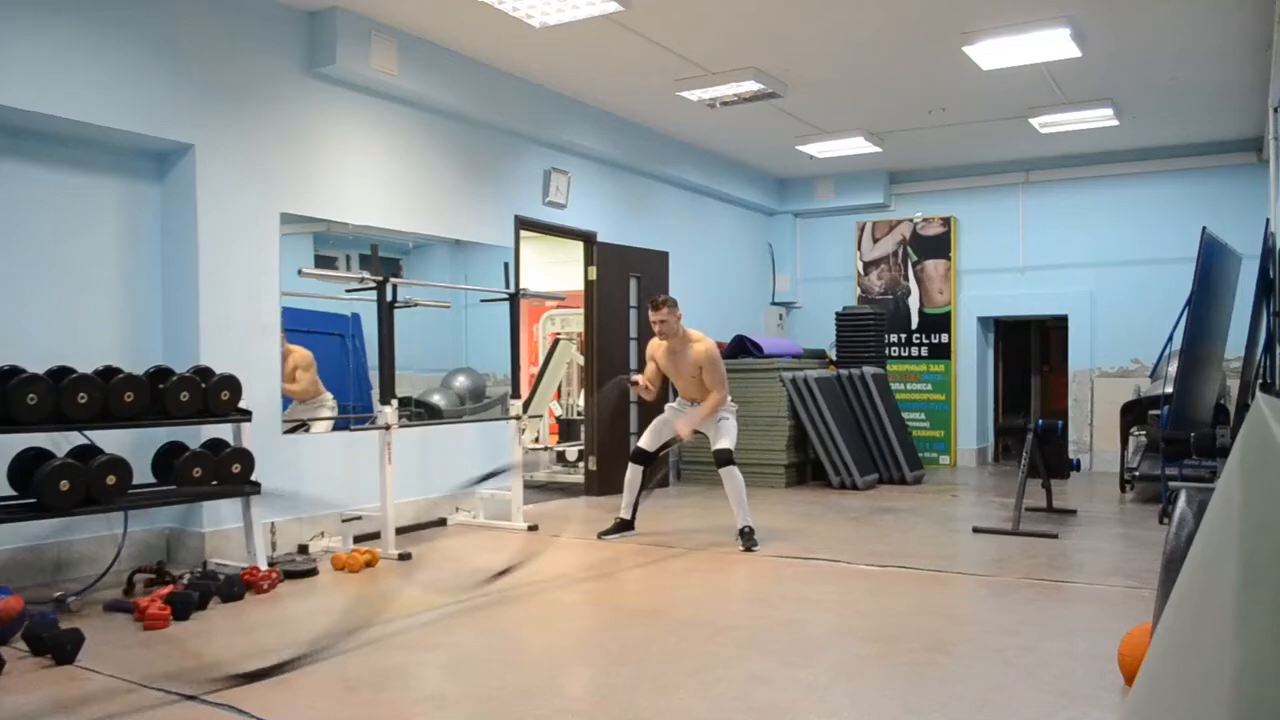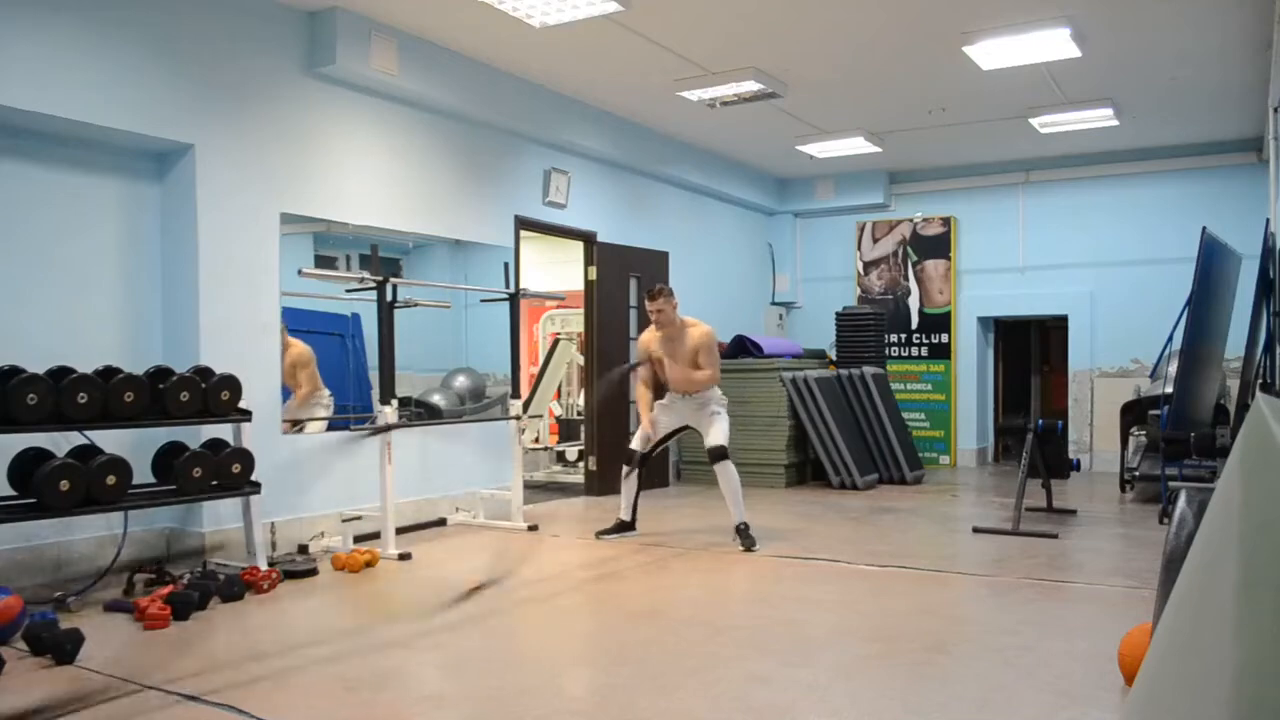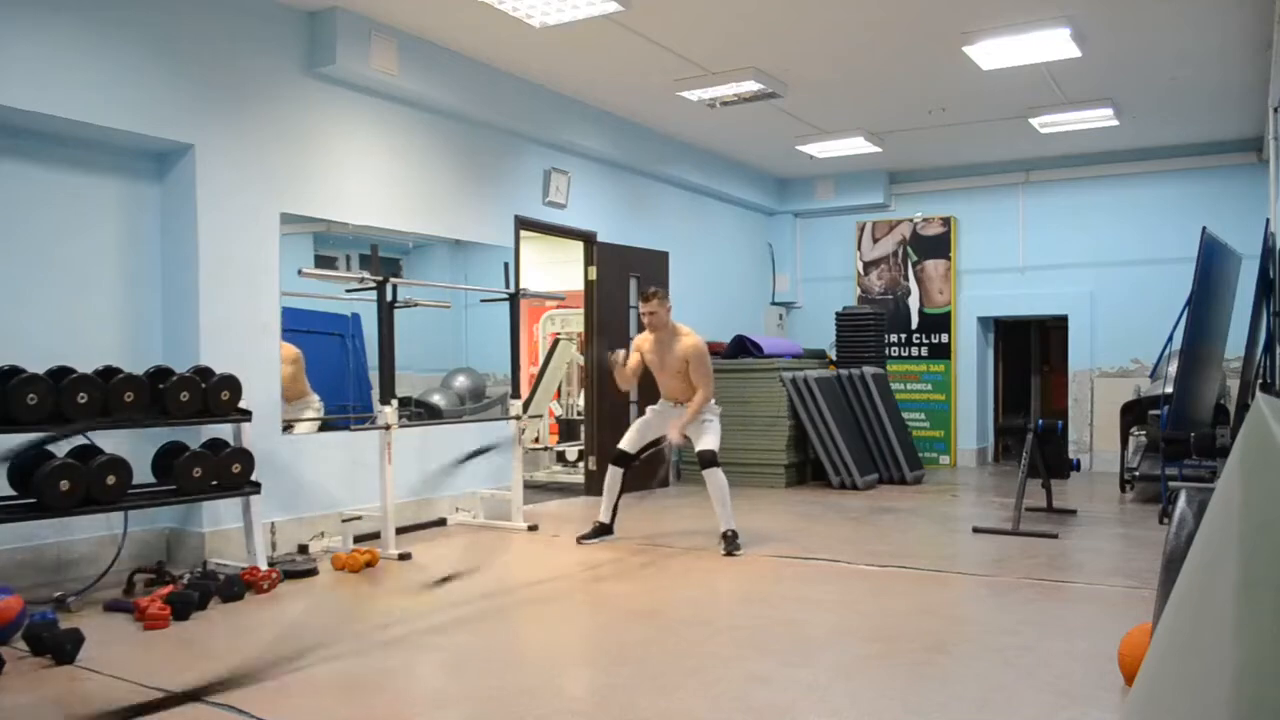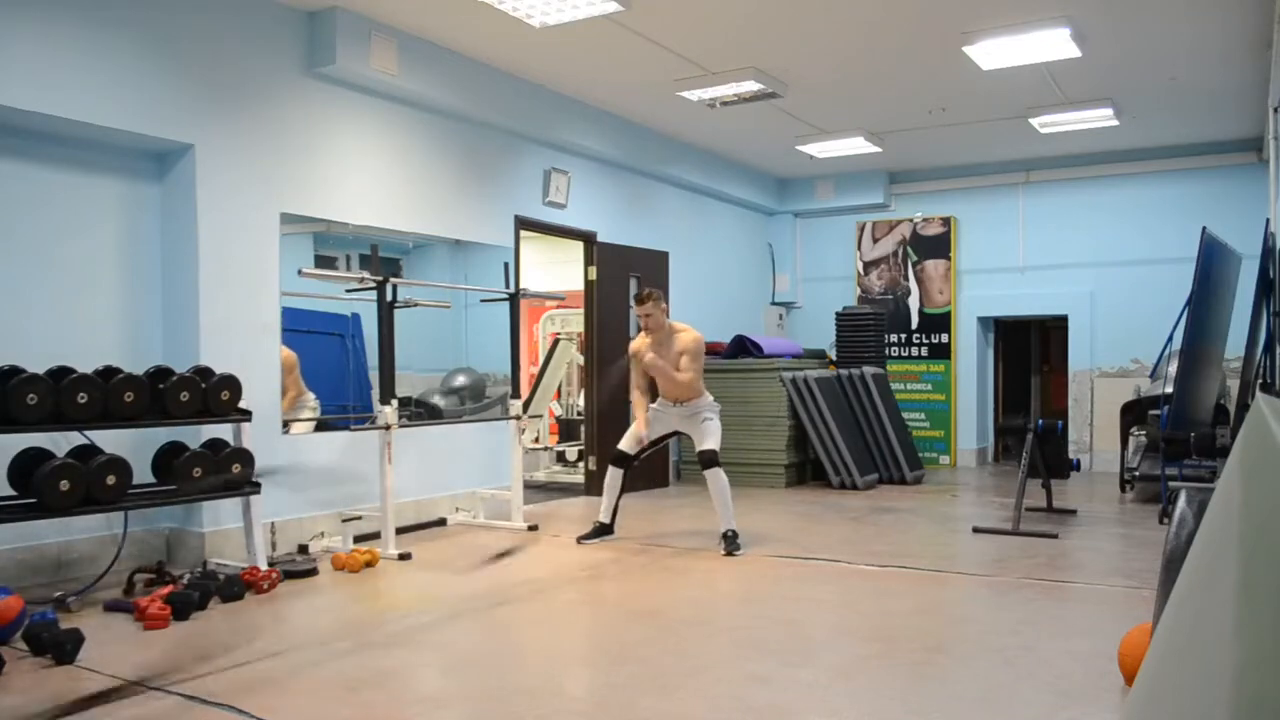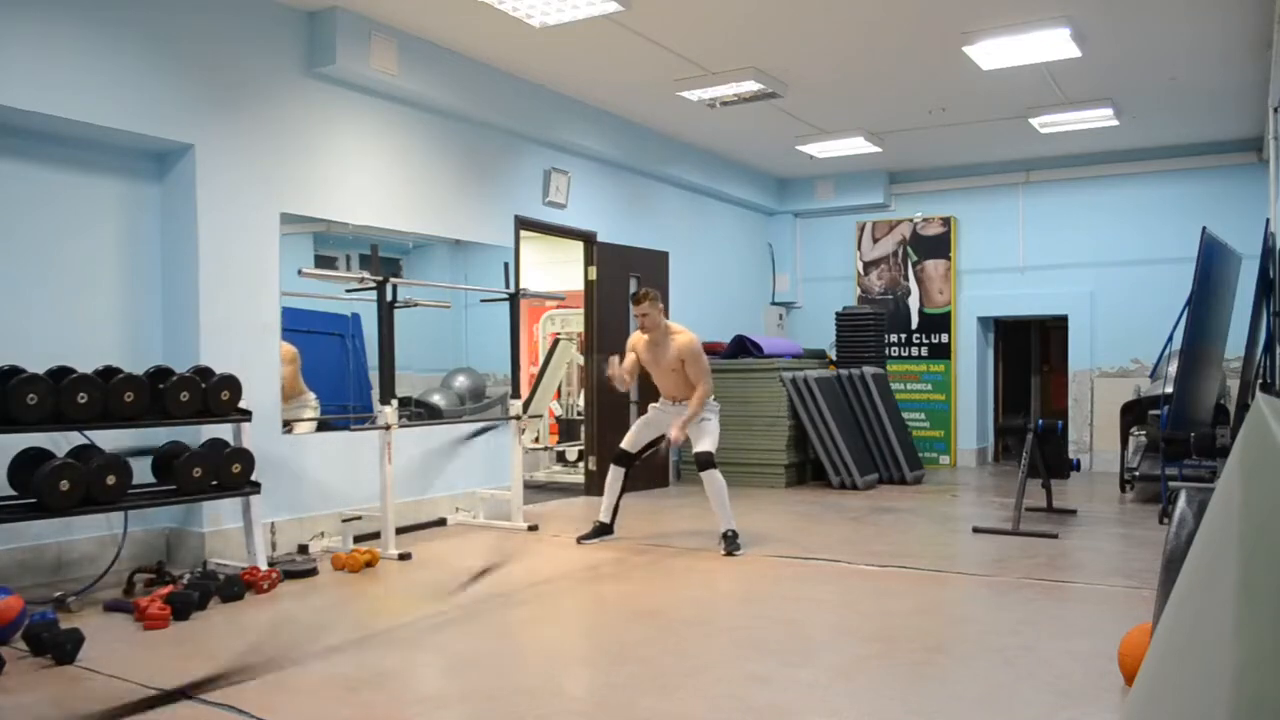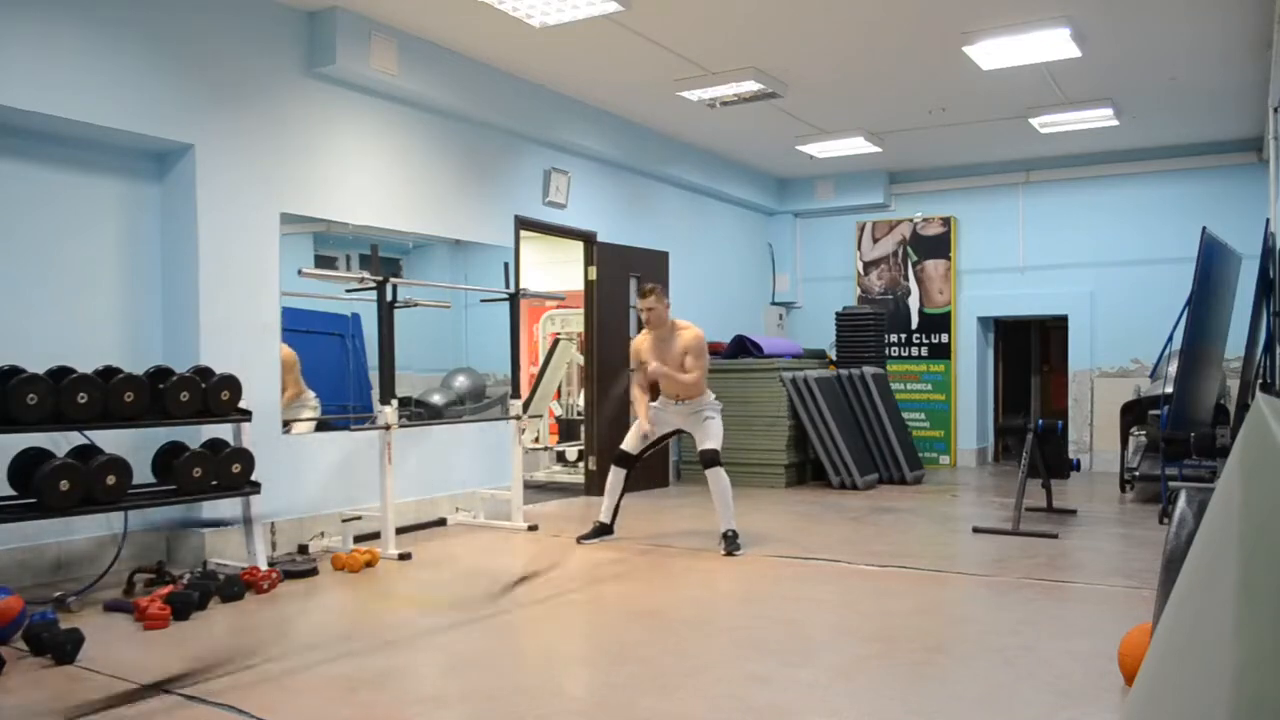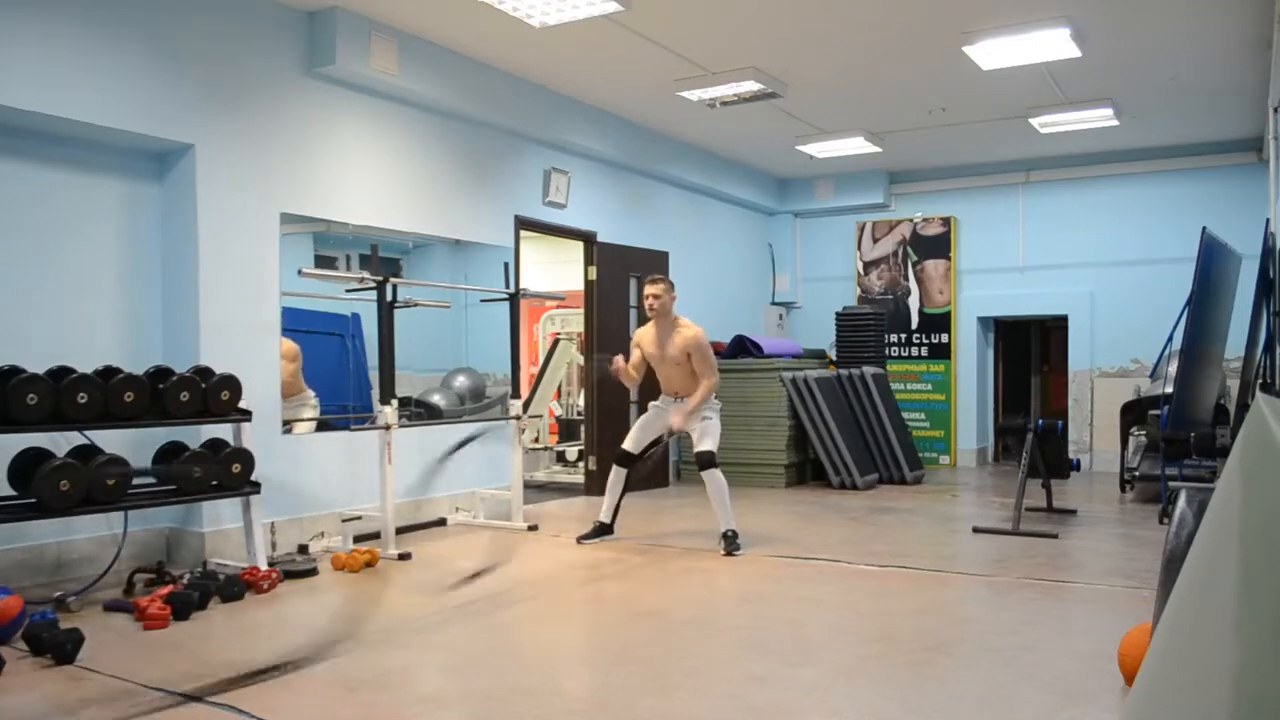
dt=0.5s
person 1, frame 1
left shoulder: (704, 348)
right shoulder: (654, 348)
left elbow: (720, 394)
right elbow: (651, 393)
left wrist: (693, 423)
right wrist: (643, 386)
left hip: (715, 410)
right hip: (682, 407)
left knee: (724, 459)
right knee: (638, 454)
left ankle: (745, 528)
right ankle: (626, 520)
person 1, frame 2
left shoulder: (702, 334)
right shoulder: (647, 339)
left elbow: (713, 377)
right elbow: (643, 384)
left wrist: (679, 372)
right wrist: (645, 421)
left hip: (706, 401)
right hip: (672, 402)
left knee: (719, 456)
right knee: (632, 455)
left ankle: (742, 526)
right ankle: (626, 521)
person 1, frame 3
left shoulder: (692, 344)
right shoulder: (641, 342)
left elbow: (706, 391)
right elbow: (626, 385)
left wrist: (681, 426)
right wrist: (619, 367)
left hip: (699, 412)
right hip: (663, 409)
left knee: (708, 461)
right knee: (619, 457)
left ankle: (728, 532)
right ankle: (604, 523)
person 1, frame 4
left shoulder: (690, 339)
right shoulder: (638, 345)
left elbow: (692, 385)
right elbow: (639, 391)
left wrist: (660, 367)
right wrist: (641, 425)
left hip: (698, 409)
right hip: (663, 408)
left knee: (709, 461)
right knee: (619, 457)
left ankle: (729, 532)
right ankle: (605, 524)
person 1, frame 5
left shoulder: (686, 341)
right shoulder: (635, 342)
left elbow: (705, 388)
right elbow: (626, 384)
left wrist: (683, 425)
right wrist: (616, 375)
left hip: (698, 410)
right hip: (663, 408)
left knee: (704, 462)
right knee: (620, 457)
left ankle: (729, 532)
right ankle: (605, 524)
person 1, frame 6
left shoulder: (692, 336)
right shoulder: (639, 343)
left elbow: (696, 382)
right elbow: (638, 387)
left wrist: (664, 372)
right wrist: (643, 420)
left hip: (700, 408)
right hip: (664, 407)
left knee: (710, 461)
right knee: (621, 459)
left ankle: (729, 532)
right ankle: (605, 524)
person 1, frame 7
left shoulder: (692, 336)
right shoulder: (641, 336)
left elbow: (711, 379)
right elbow: (633, 381)
left wrist: (685, 415)
right wrist: (622, 370)
left hip: (699, 407)
right hip: (664, 405)
left knee: (706, 462)
right knee: (622, 457)
left ankle: (729, 532)
right ankle: (605, 523)
